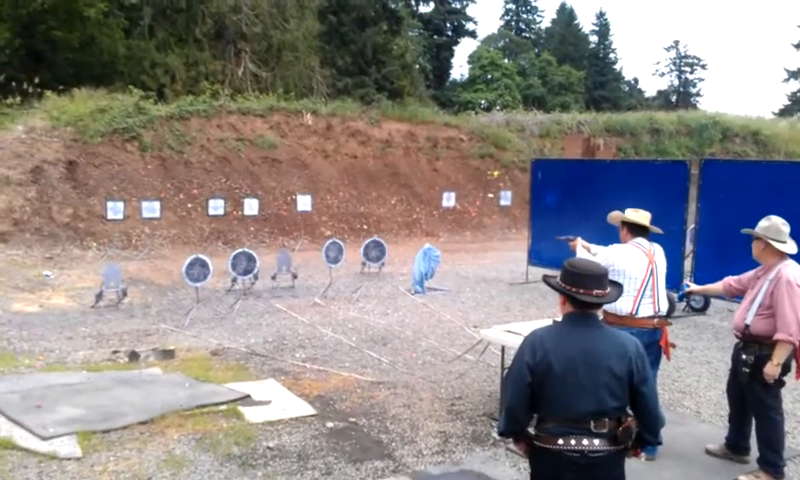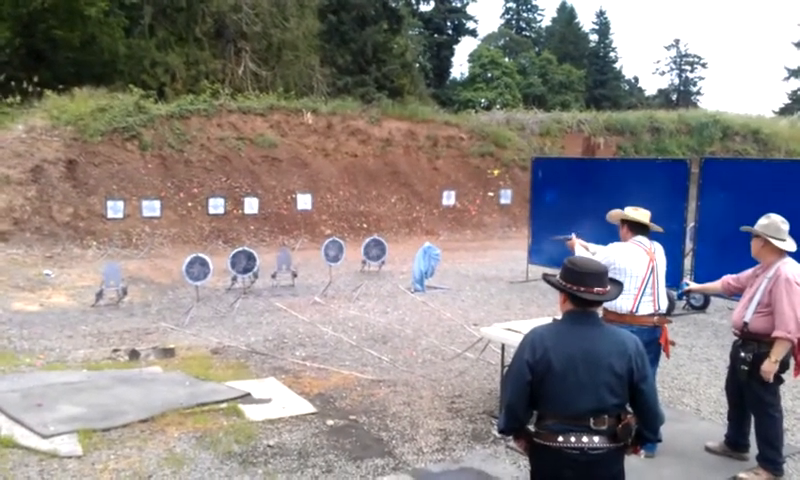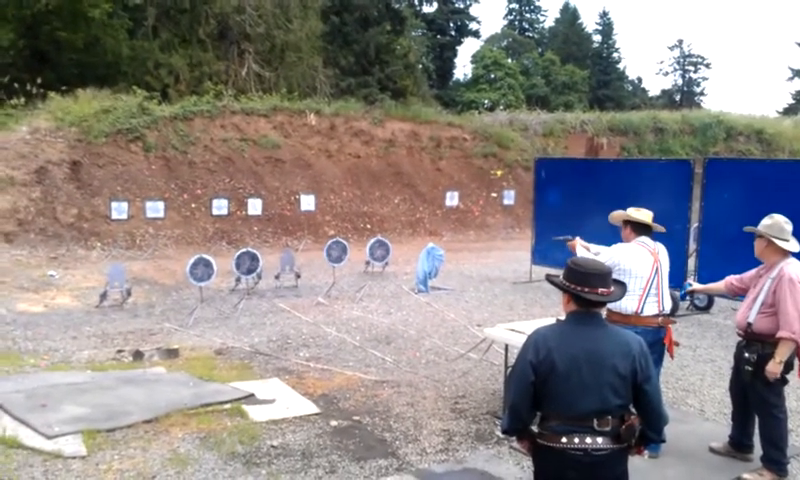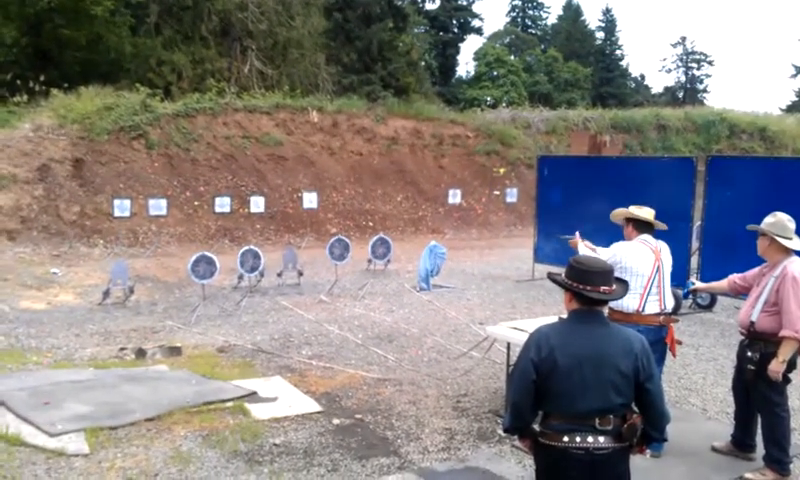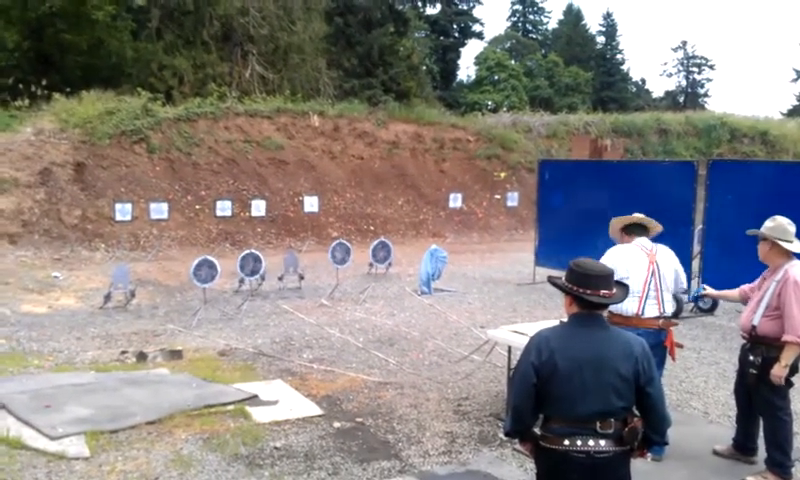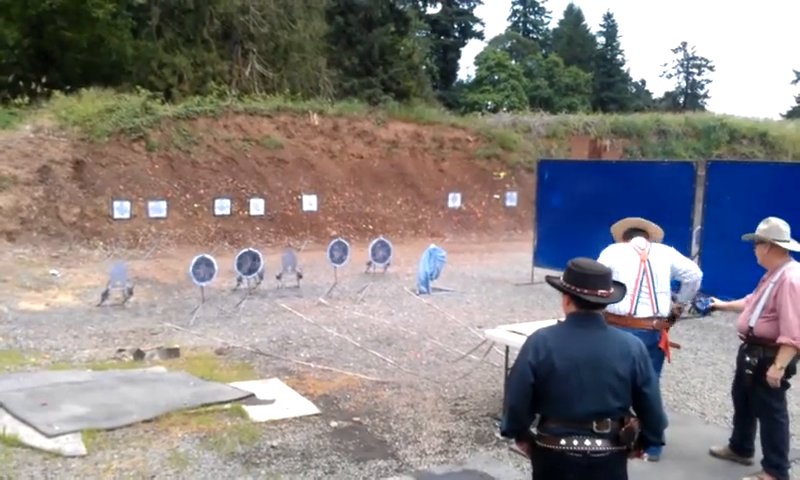
dt=0.3s
person 1, frame 1
right shoulder: (763, 272)
right elbow: (732, 284)
left wrist: (776, 363)
right wrist: (700, 289)
left hip: (765, 354)
right hip: (746, 348)
left knee: (766, 410)
right knee: (737, 399)
right ankle: (736, 447)
person 1, frame 2
right shoulder: (762, 270)
right elbow: (730, 283)
left wrist: (774, 360)
right wrist: (699, 287)
left hip: (764, 351)
right hip: (745, 345)
left knee: (765, 407)
right knee: (737, 397)
right ankle: (735, 444)
person 1, frame 3
right shoulder: (765, 270)
right elbow: (734, 283)
left wrist: (778, 360)
right wrist: (702, 288)
left hip: (768, 352)
right hip: (749, 346)
left knee: (769, 408)
right knee: (741, 397)
right ankle: (739, 444)
person 1, frame 4
right shoulder: (769, 269)
right elbow: (737, 282)
right wrist: (705, 286)
left hip: (771, 351)
right hip: (752, 345)
left knee: (771, 407)
right knee: (743, 396)
right ankle: (742, 444)
person 1, frame 5
right shoulder: (772, 273)
right elbow: (748, 293)
right wrist: (716, 294)
left hip: (772, 355)
right hip: (754, 350)
left knee: (774, 411)
right knee: (744, 400)
right ankle: (743, 447)
person 1, frame 6
right shoulder: (774, 274)
left wrist: (779, 366)
right wrist: (724, 305)
left hip: (769, 356)
right hip: (752, 351)
left knee: (770, 412)
right knee: (742, 400)
right ankle: (740, 448)
person 2, frame 1
left shoulder: (617, 253)
right shoulder: (657, 252)
left wrist: (580, 249)
right wrist: (589, 246)
left hip: (622, 330)
right hip: (653, 331)
right ankle: (648, 446)
person 2, frame 2
left shoulder: (618, 251)
right shoulder: (657, 250)
left wrist: (578, 248)
right wrist: (587, 245)
left hip: (622, 328)
right hip: (652, 329)
right ankle: (648, 442)
person 2, frame 3
left shoulder: (622, 251)
right shoulder: (660, 250)
left wrist: (579, 249)
right wrist: (588, 245)
left hip: (625, 328)
right hip: (657, 329)
right ankle: (652, 443)
person 2, frame 4
left shoulder: (623, 249)
right shoulder: (663, 249)
left wrist: (581, 246)
right wrist: (593, 247)
left hip: (627, 327)
right hip: (658, 328)
right ankle: (655, 442)
person 2, frame 5
left shoulder: (616, 253)
right shoulder: (666, 253)
right elbow: (681, 286)
left hip: (624, 329)
right hip: (657, 331)
right ankle: (655, 445)
person 2, frame 6
left shoulder: (612, 251)
right shoulder: (665, 252)
right elbow: (695, 275)
right wrist: (680, 303)
left hip: (618, 329)
right hip: (653, 331)
right ankle: (652, 446)
person 3, frame 1
left shoulder: (537, 343)
right shoulder: (628, 346)
left elbow: (514, 400)
right elbow: (648, 406)
left wrist: (519, 436)
right wrist: (641, 441)
left hip: (552, 456)
right hip: (606, 460)
person 3, frame 2
left shoulder: (538, 340)
right shoulder: (628, 344)
left elbow: (514, 398)
right elbow: (647, 403)
left wrist: (519, 433)
right wrist: (641, 439)
left hip: (552, 454)
right hip: (606, 456)
person 3, frame 3
left shoulder: (541, 341)
right shoulder: (631, 345)
left elbow: (518, 398)
right elbow: (652, 404)
left wrist: (523, 434)
right wrist: (644, 439)
left hip: (556, 454)
right hip: (610, 456)
person 3, frame 4
left shoulder: (543, 340)
right shoulder: (634, 343)
left elbow: (520, 397)
right elbow: (654, 403)
left wrist: (524, 432)
right wrist: (647, 437)
left hip: (557, 453)
right hip: (611, 456)
person 3, frame 5
left shoulder: (543, 344)
right shoulder: (634, 347)
left elbow: (520, 400)
right elbow: (654, 406)
left wrist: (524, 436)
right wrist: (648, 441)
left hip: (558, 456)
right hip: (612, 459)
person 3, frame 6
left shoulder: (541, 343)
right shoulder: (631, 347)
left elbow: (517, 400)
right elbow: (651, 406)
left wrist: (521, 435)
right wrist: (645, 442)
left hip: (554, 456)
right hip: (609, 459)
